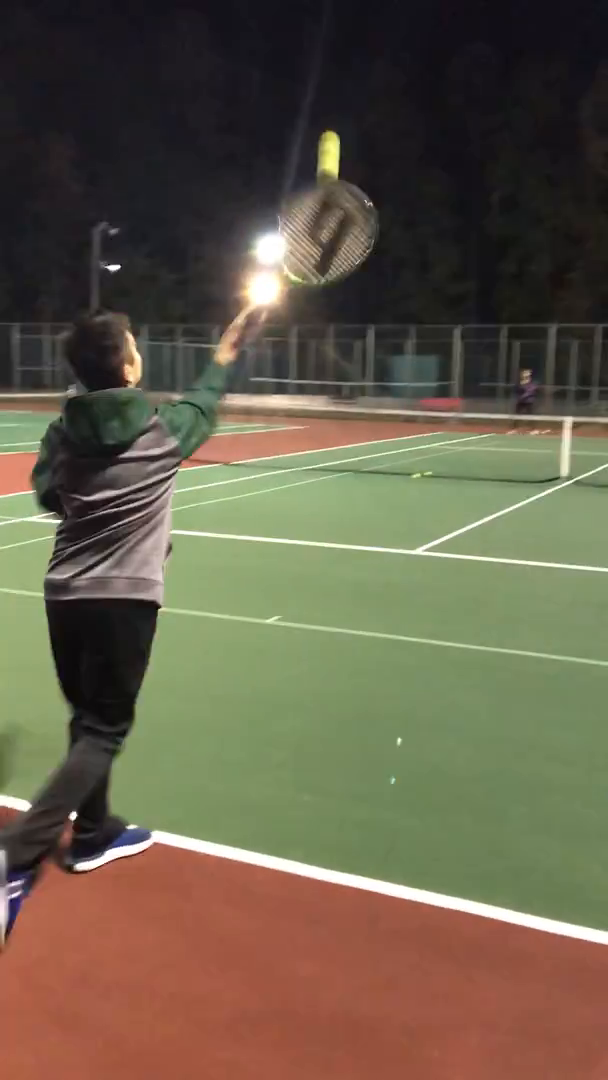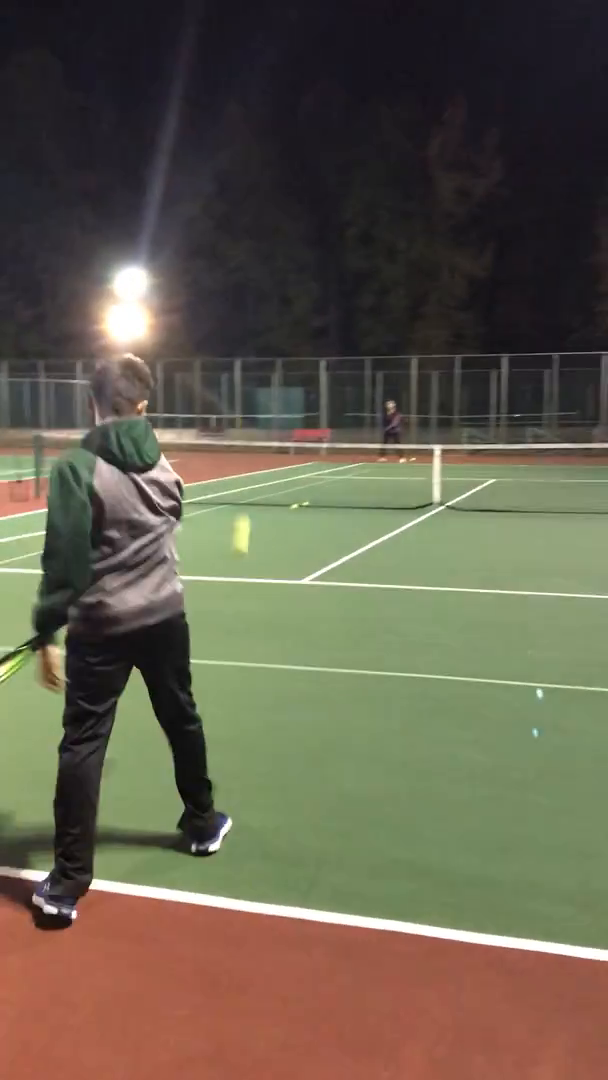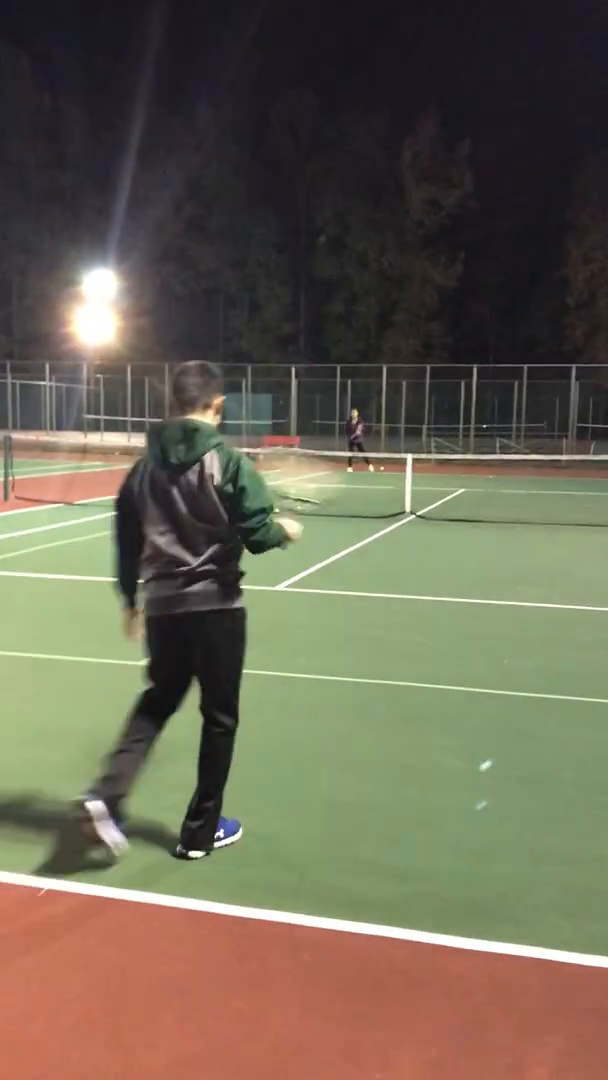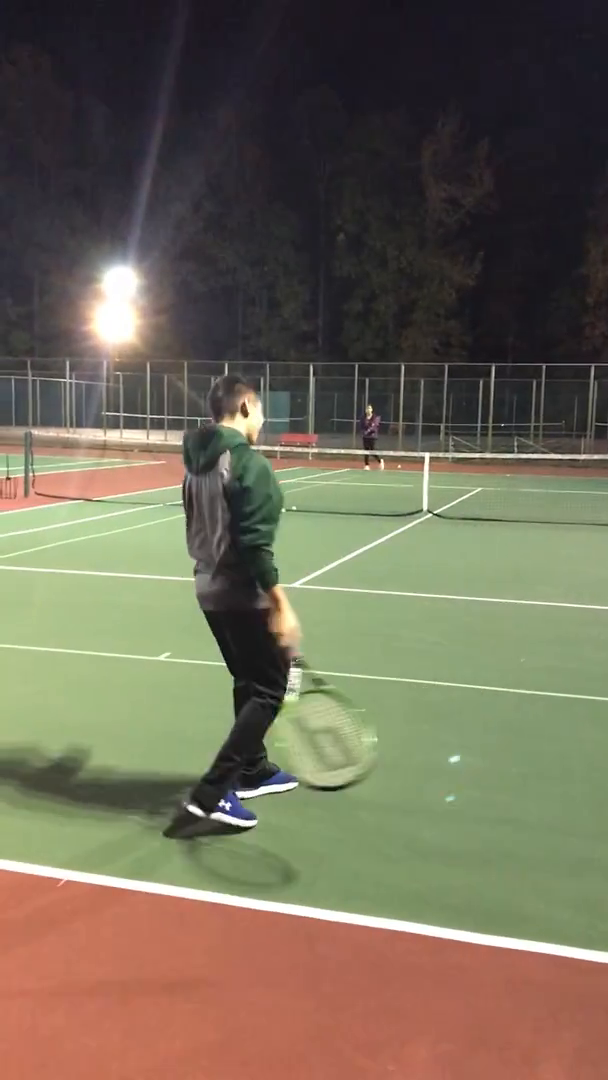
dt=0.4s
person 1, frame 1
left shoulder: (64, 432)
right shoulder: (164, 427)
right elbow: (203, 403)
right wrist: (227, 349)
left hip: (66, 593)
right hip: (127, 600)
left knee: (93, 719)
right knee: (103, 729)
left ankle: (96, 830)
person 1, frame 2
left shoulder: (77, 469)
right shoulder: (165, 466)
left elbow: (63, 563)
left wrist: (49, 638)
left hip: (102, 626)
right hip: (164, 615)
left knee: (82, 743)
right knee: (182, 721)
left ankle: (70, 881)
right ankle: (203, 824)
person 1, frame 3
left shoulder: (142, 467)
right shoulder: (231, 462)
left elbow: (129, 542)
right elbow: (257, 533)
left wrist: (134, 605)
right wrist: (285, 532)
left hip: (164, 606)
right hip: (214, 605)
left knee: (156, 701)
right knee: (220, 717)
left ankle: (106, 795)
right ankle: (202, 828)
person 1, frame 4
left shoulder: (201, 462)
right shoulder: (249, 464)
right elbow: (257, 544)
right wrist: (280, 604)
left hip: (215, 592)
right hip: (244, 596)
left knee: (253, 687)
right knee: (269, 690)
left ankle: (252, 769)
right ankle: (211, 792)
